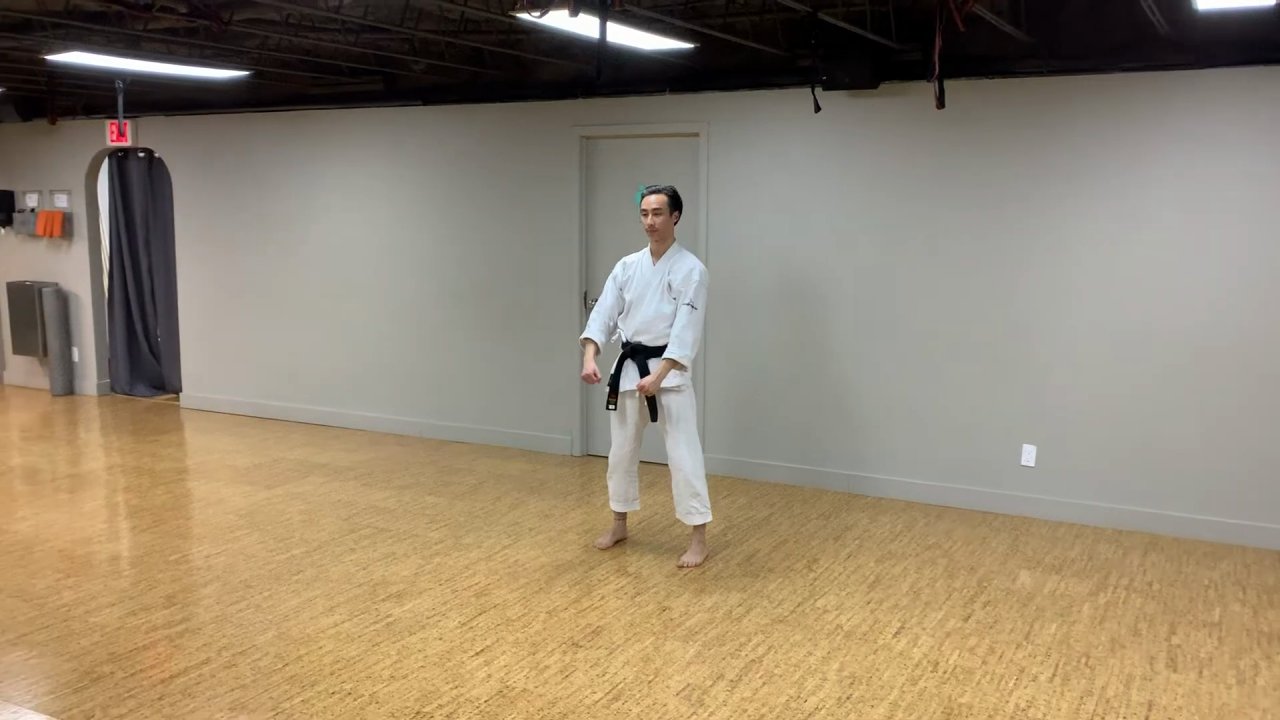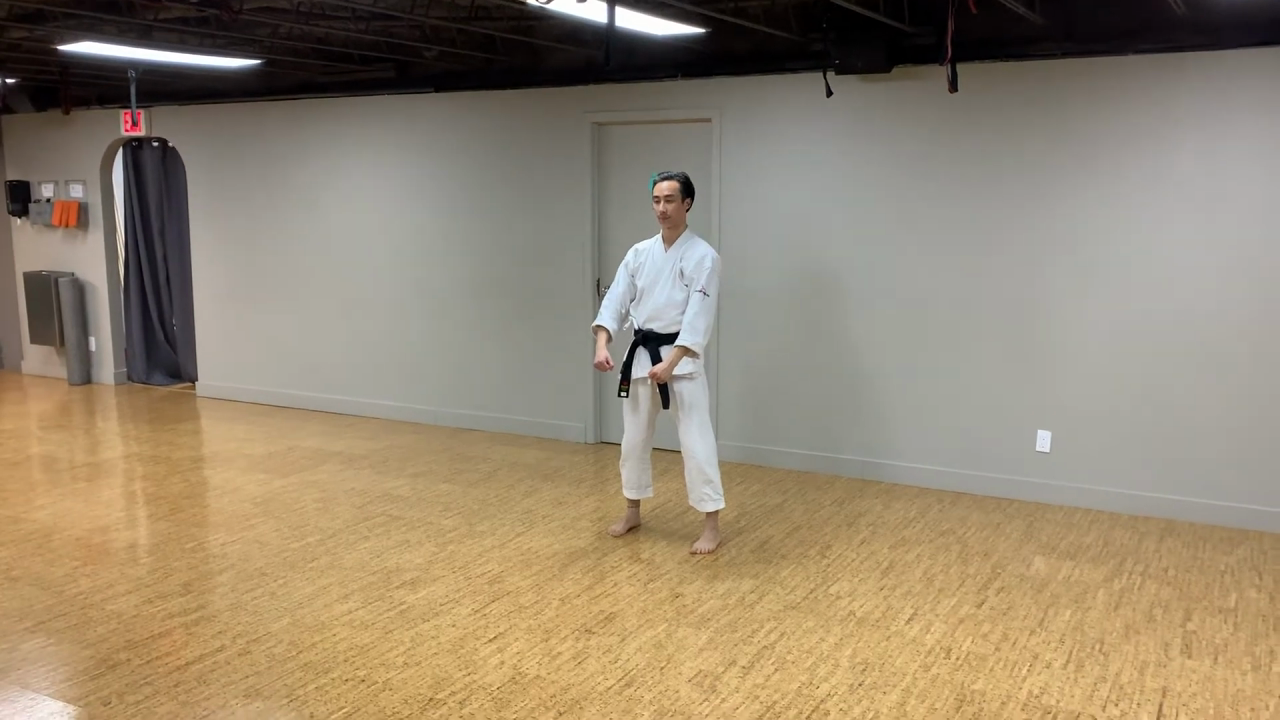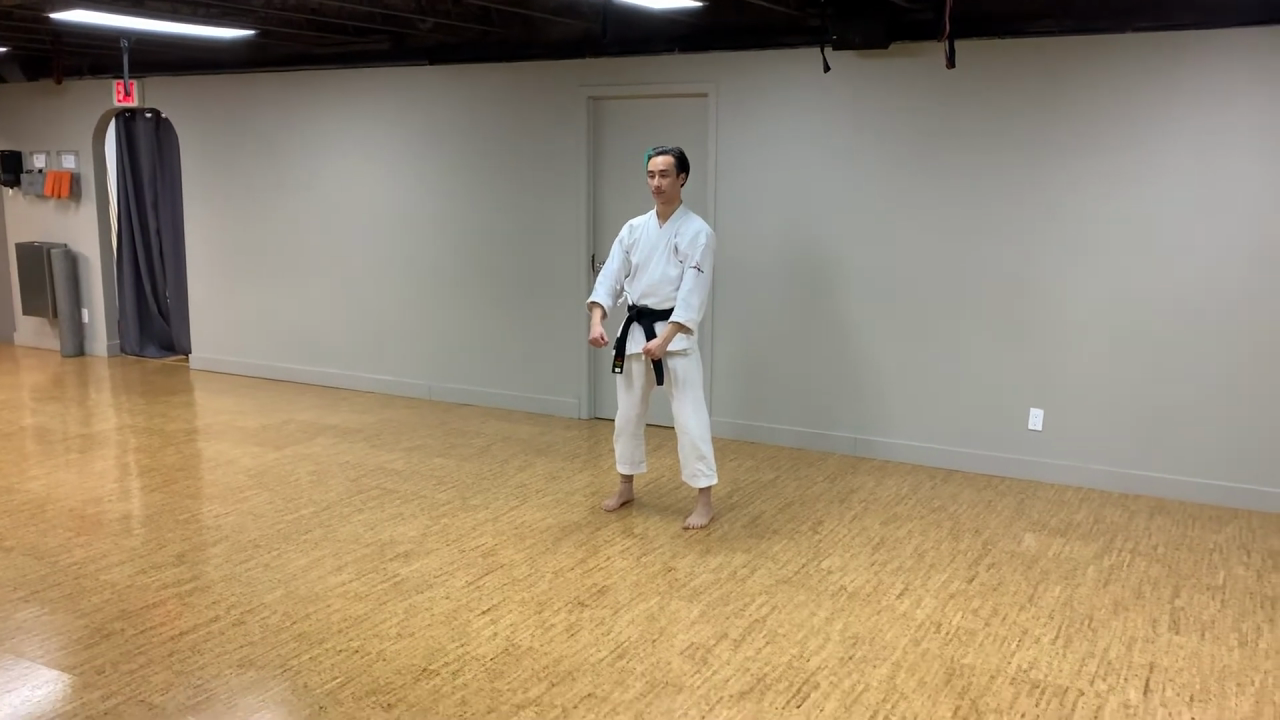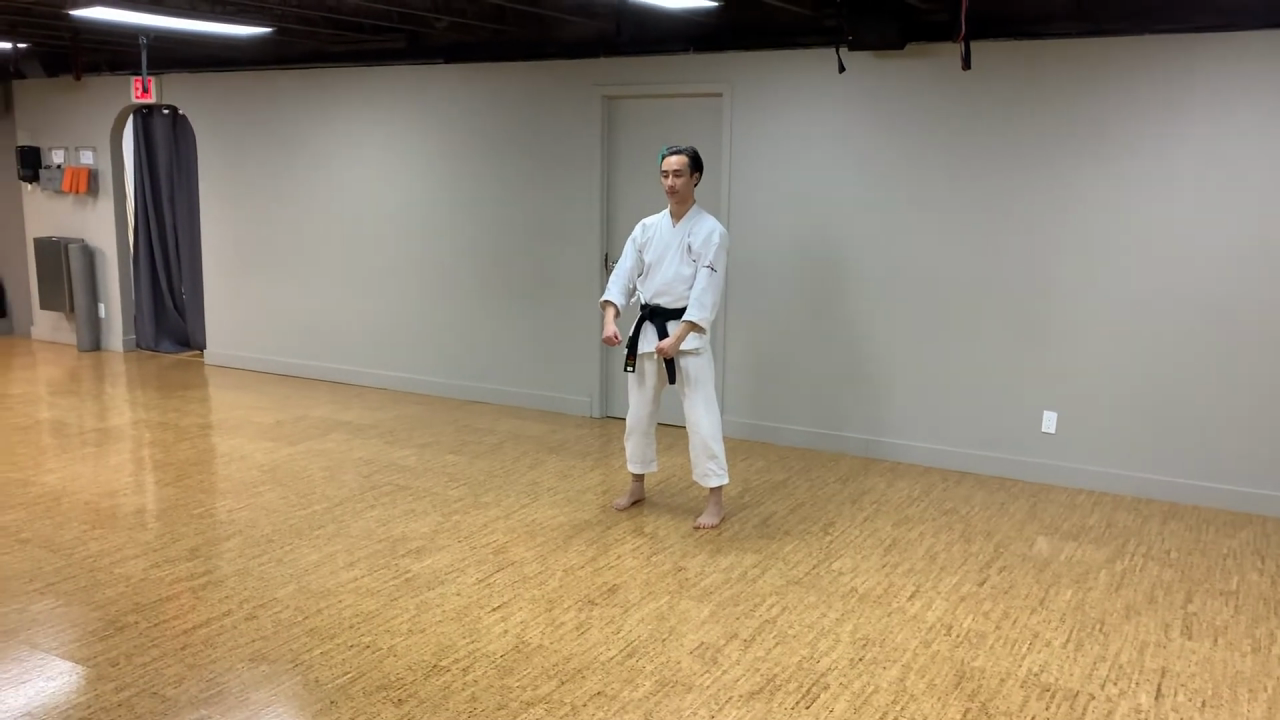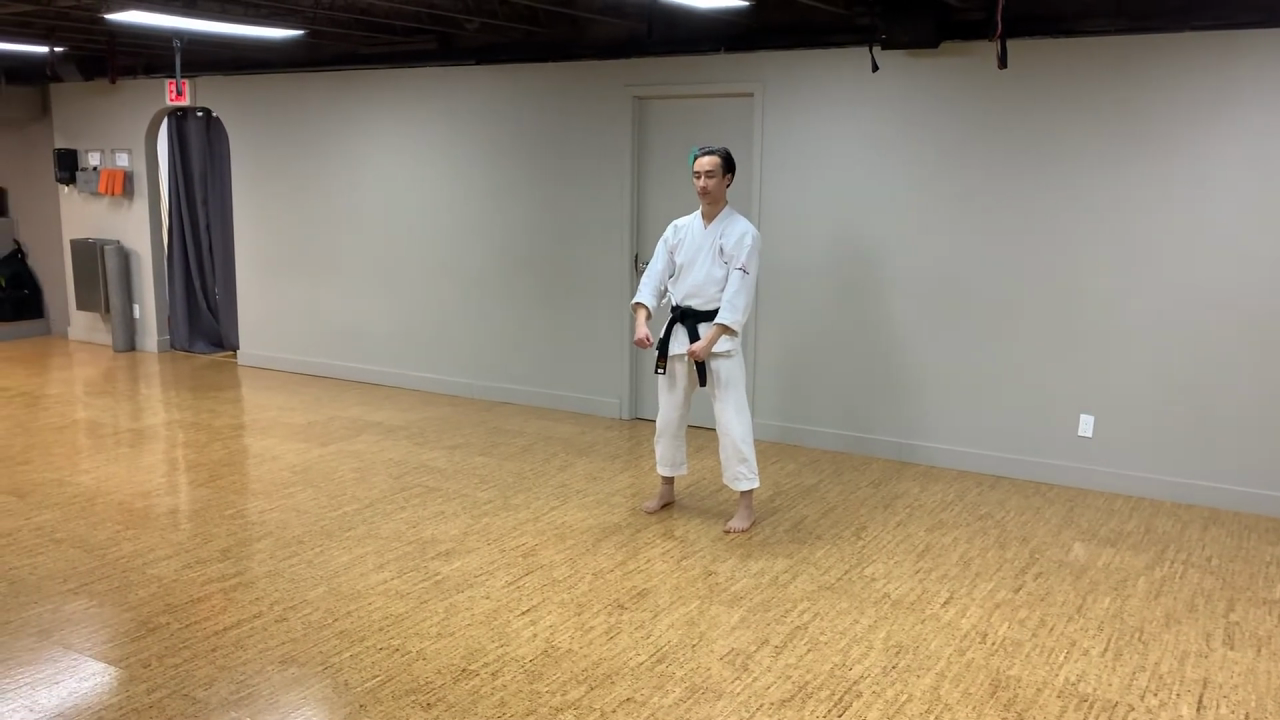
dt=1s
person 1, frame 1
left shoulder: (690, 270)
right shoulder: (627, 266)
left elbow: (686, 331)
right elbow: (604, 314)
left wrist: (658, 376)
right wrist: (589, 358)
left hip: (669, 371)
right hip: (627, 368)
left knee: (683, 454)
right knee: (621, 450)
left ankle: (698, 538)
right ankle: (619, 524)
person 1, frame 2
left shoulder: (703, 256)
right shoulder: (639, 253)
left elbow: (699, 318)
right elbow: (616, 302)
left wrist: (670, 363)
right wrist: (602, 346)
left hip: (682, 358)
right hip: (640, 355)
left knee: (696, 440)
right knee: (634, 437)
left ankle: (711, 524)
right ankle: (633, 511)
person 1, frame 3
left shoulder: (697, 232)
right shoulder: (634, 228)
left elbow: (693, 294)
right elbow: (610, 277)
left wrist: (664, 339)
right wrist: (597, 321)
left hip: (675, 332)
right hip: (634, 330)
left knee: (689, 416)
right knee: (628, 412)
left ankle: (704, 499)
right ankle: (625, 486)
person 1, frame 4
left shoulder: (710, 231)
right shoulder: (646, 227)
left elbow: (706, 293)
right elbow: (623, 276)
left wrist: (677, 338)
right wrist: (609, 320)
left hip: (687, 332)
right hip: (645, 329)
left knee: (701, 416)
right knee: (639, 411)
left ankle: (715, 499)
right ankle: (637, 485)
person 1, frame 5
left shoulder: (742, 233)
right shoulder: (678, 229)
left elbow: (738, 295)
right elbow: (654, 278)
left wrist: (709, 341)
right wrist: (641, 322)
left hip: (719, 335)
right hip: (676, 331)
left knee: (732, 419)
right knee: (669, 414)
left ankle: (746, 504)
right ankle: (666, 489)
